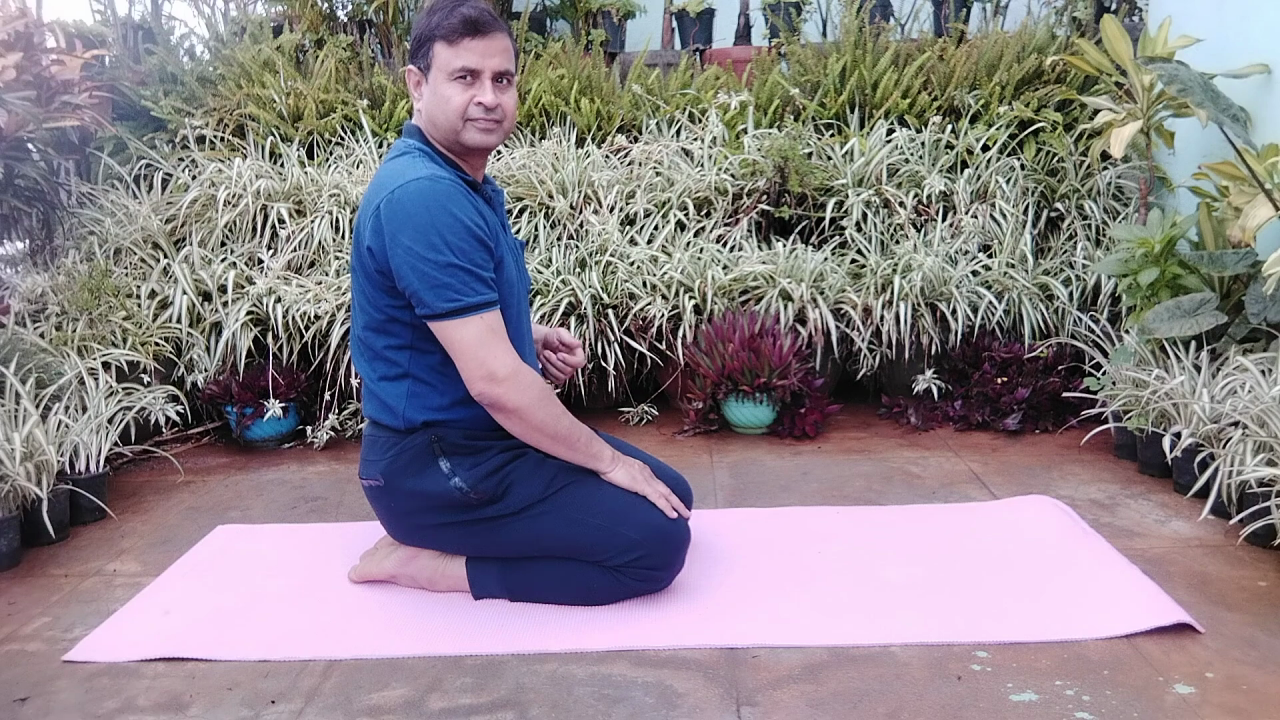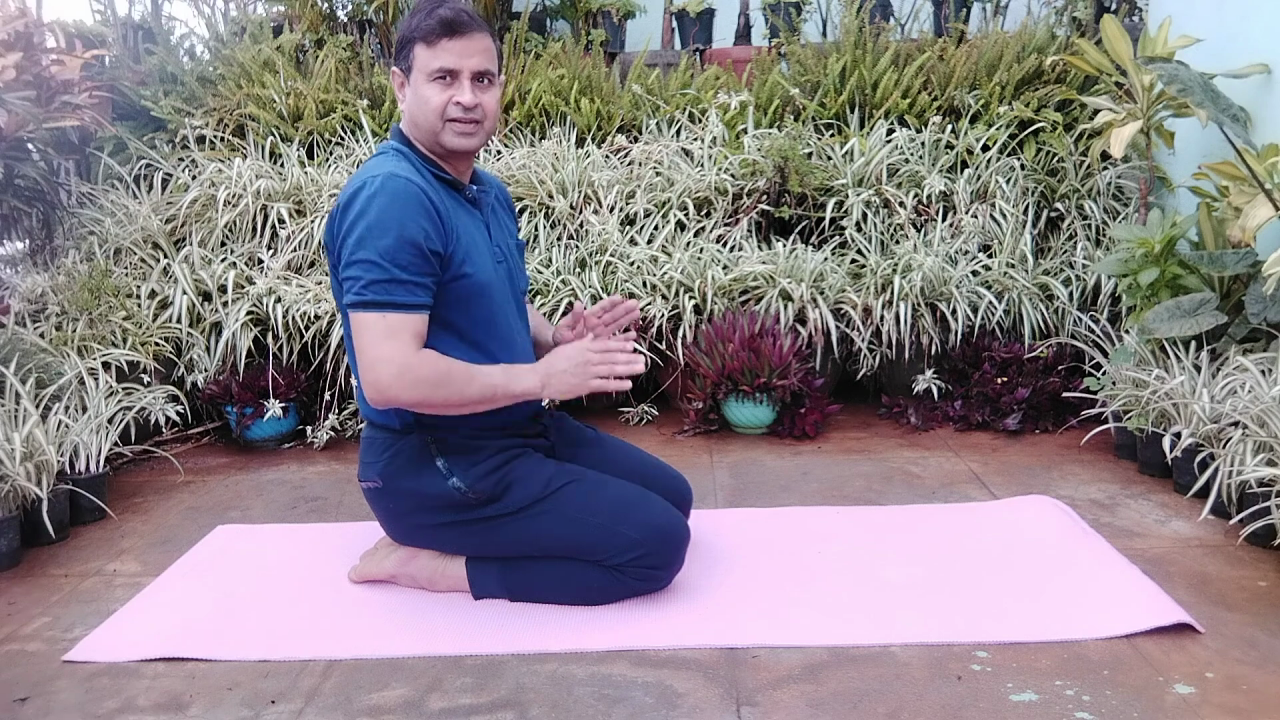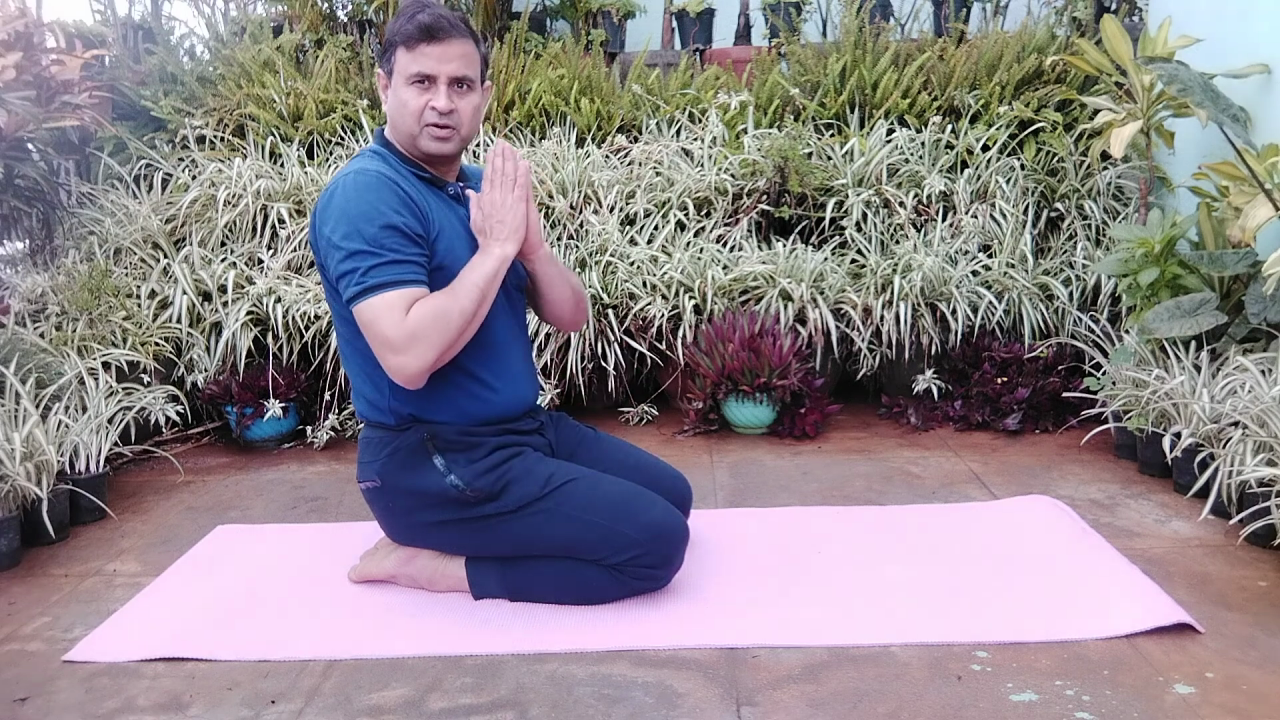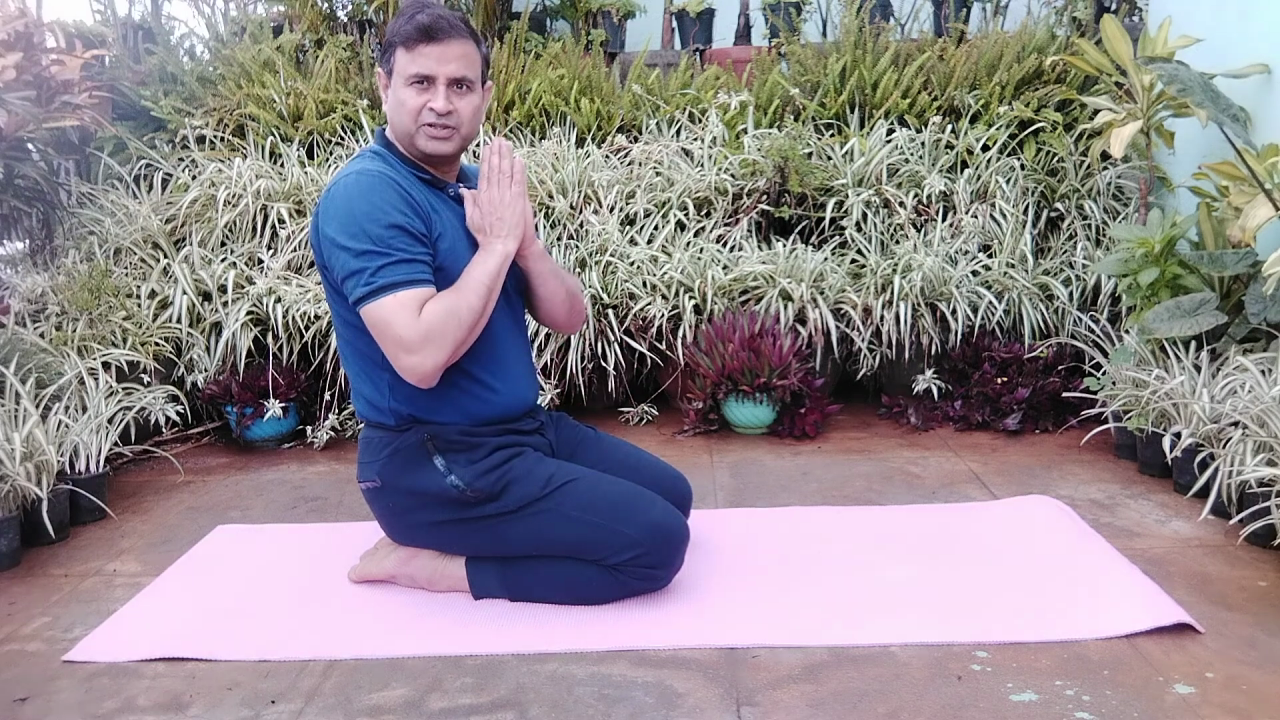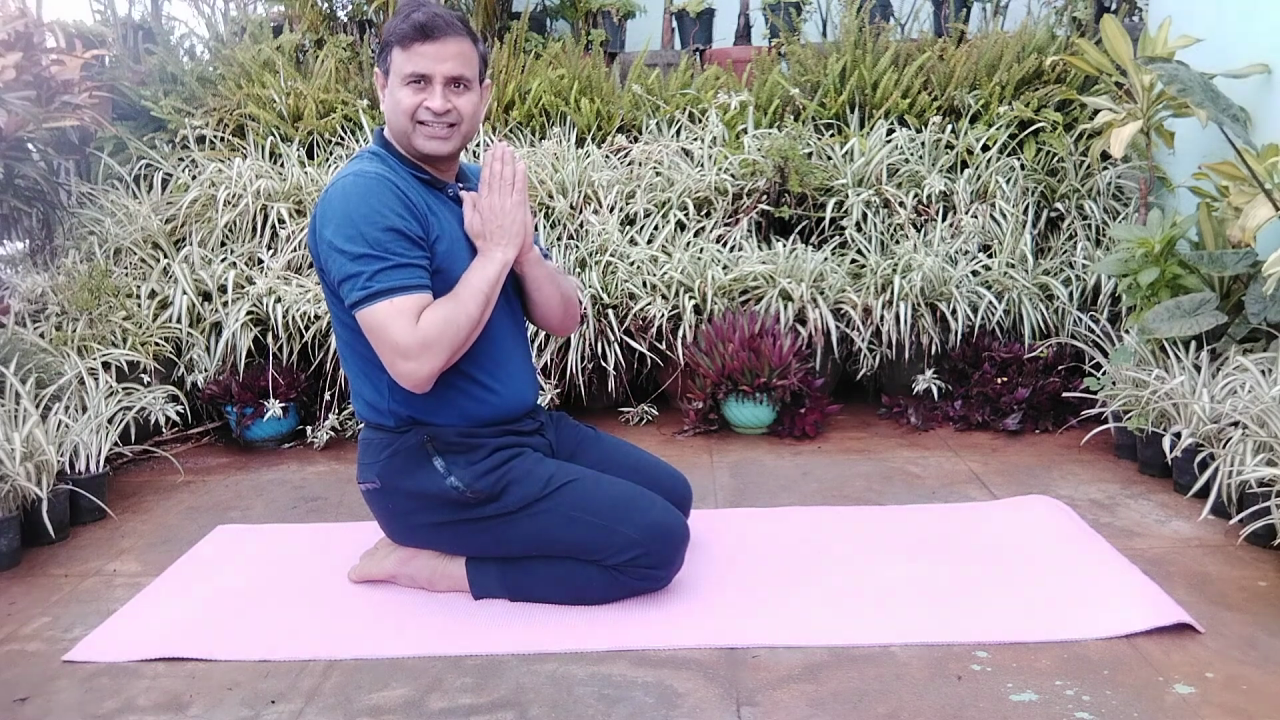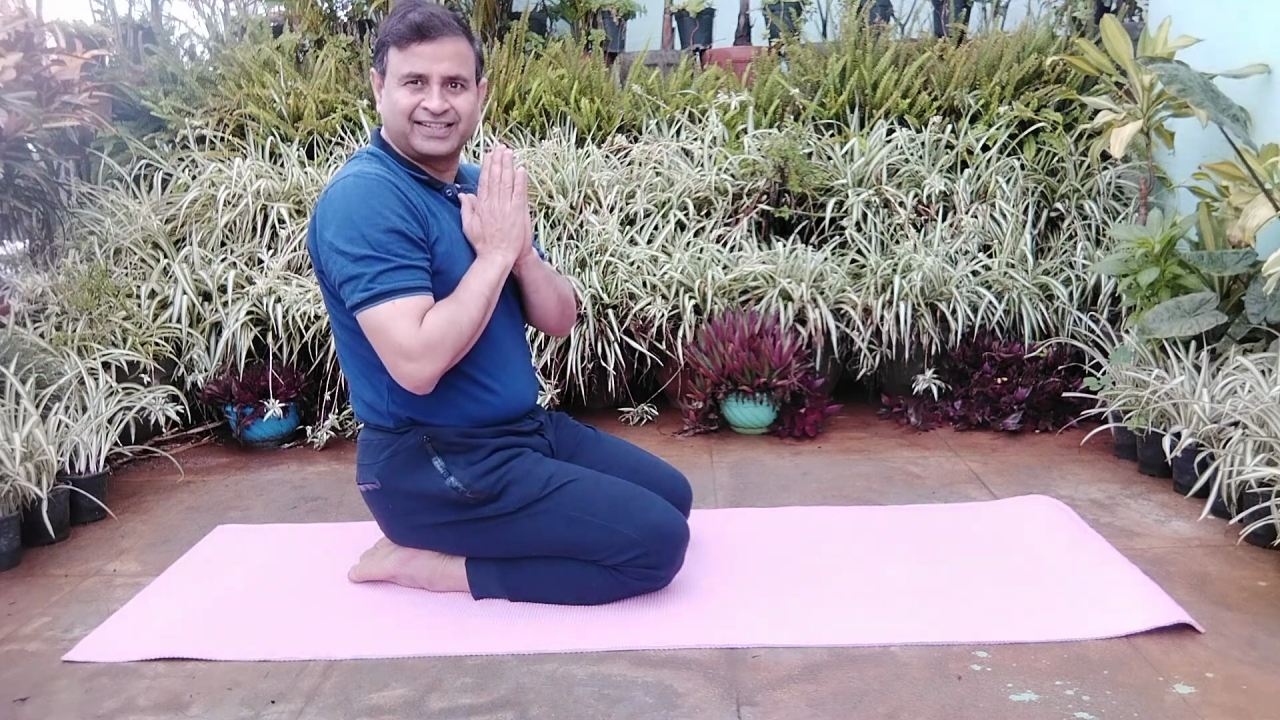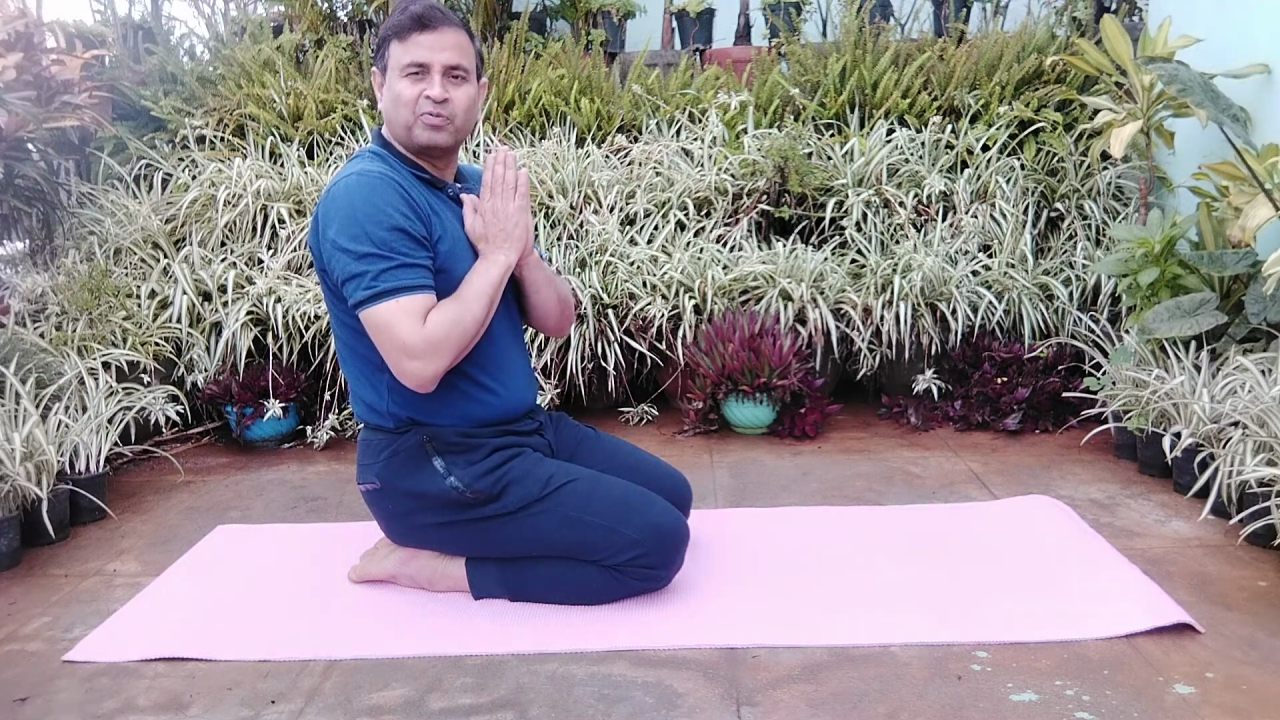
dt=0.4s
person 1, frame 1
left shoulder: (470, 185)
right shoulder: (423, 197)
right elbow: (495, 381)
left wrist: (531, 340)
right wrist: (608, 460)
left hip: (490, 437)
right hip: (437, 466)
left knee: (671, 497)
right knee: (658, 542)
left ankle: (440, 543)
right ankle: (430, 562)
person 1, frame 2
left shoulder: (488, 192)
right shoulder: (389, 196)
right elbow: (388, 379)
left wrist: (559, 340)
right wrist: (540, 377)
left hip: (504, 433)
right hip: (435, 465)
left knee: (669, 496)
right knee: (656, 542)
left ankle: (439, 545)
right ankle: (431, 562)
person 1, frame 3
left shoulder: (486, 188)
right shoulder: (365, 194)
left elbow: (570, 317)
right elbow: (408, 357)
left wrist: (530, 242)
right wrist: (498, 247)
left hip: (520, 427)
right hip: (431, 464)
left knee: (671, 495)
right knee: (656, 541)
left ankle: (443, 543)
right ankle: (428, 562)
person 1, frame 4
left shoulder: (481, 188)
right shoulder: (366, 196)
left elbow: (569, 318)
right elbow: (422, 357)
left wrist: (525, 240)
right wrist: (497, 243)
right hip: (431, 462)
left knee: (670, 495)
right knee: (656, 541)
left ankle: (440, 546)
right ankle: (426, 562)
person 1, frame 5
left shoulder: (483, 188)
right shoulder: (364, 197)
left elbow: (564, 319)
right elbow: (414, 362)
left wrist: (523, 247)
right wrist: (496, 249)
left hip: (524, 426)
right hip: (433, 465)
left knee: (671, 495)
right knee: (658, 540)
left ankle: (443, 545)
right ankle: (429, 562)
person 1, frame 6
left shoulder: (479, 189)
right shoulder: (363, 199)
left elbow: (560, 320)
right elbow: (417, 363)
left wrist: (521, 250)
right wrist: (495, 253)
right hip: (432, 464)
left knee: (671, 494)
right knee: (656, 540)
left ankle: (438, 548)
right ankle: (426, 561)
person 1, frame 7
left shoulder: (479, 188)
right shoulder: (366, 196)
left elbow: (558, 321)
right elbow: (419, 362)
left wrist: (522, 249)
right wrist: (498, 251)
right hip: (432, 465)
left knee: (671, 495)
right knee: (657, 540)
left ankle: (442, 544)
right ankle: (427, 560)
